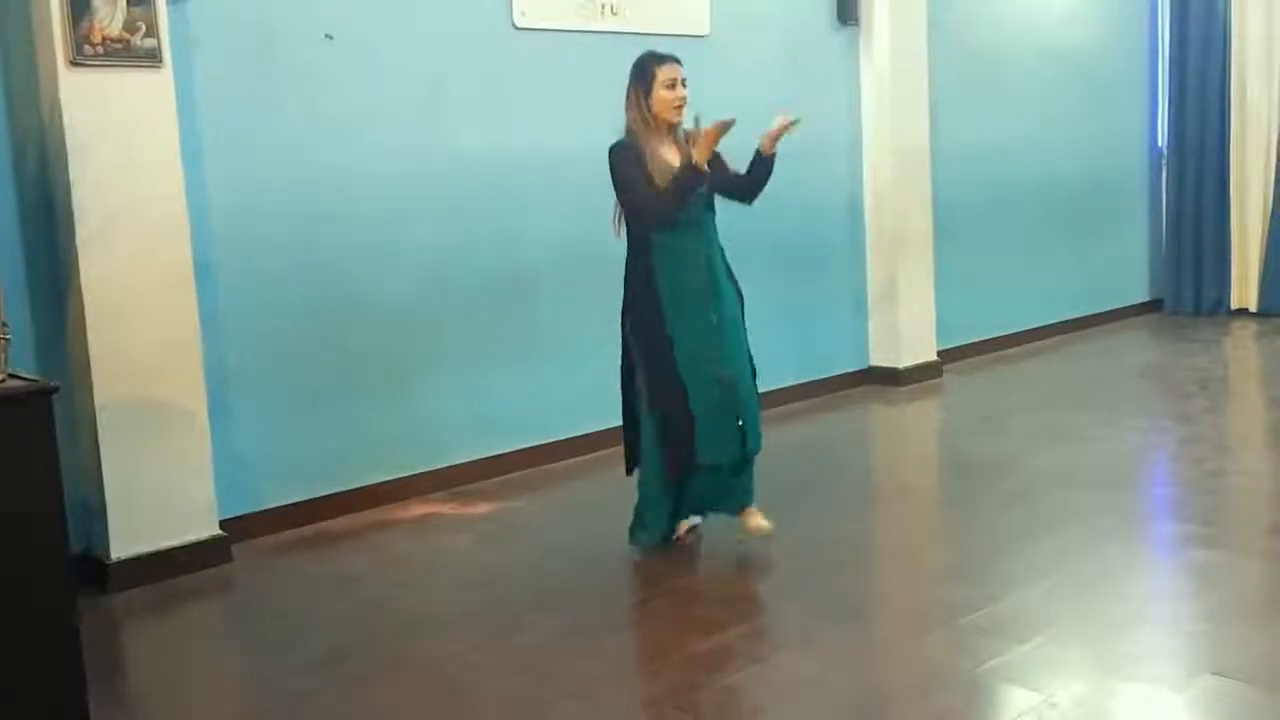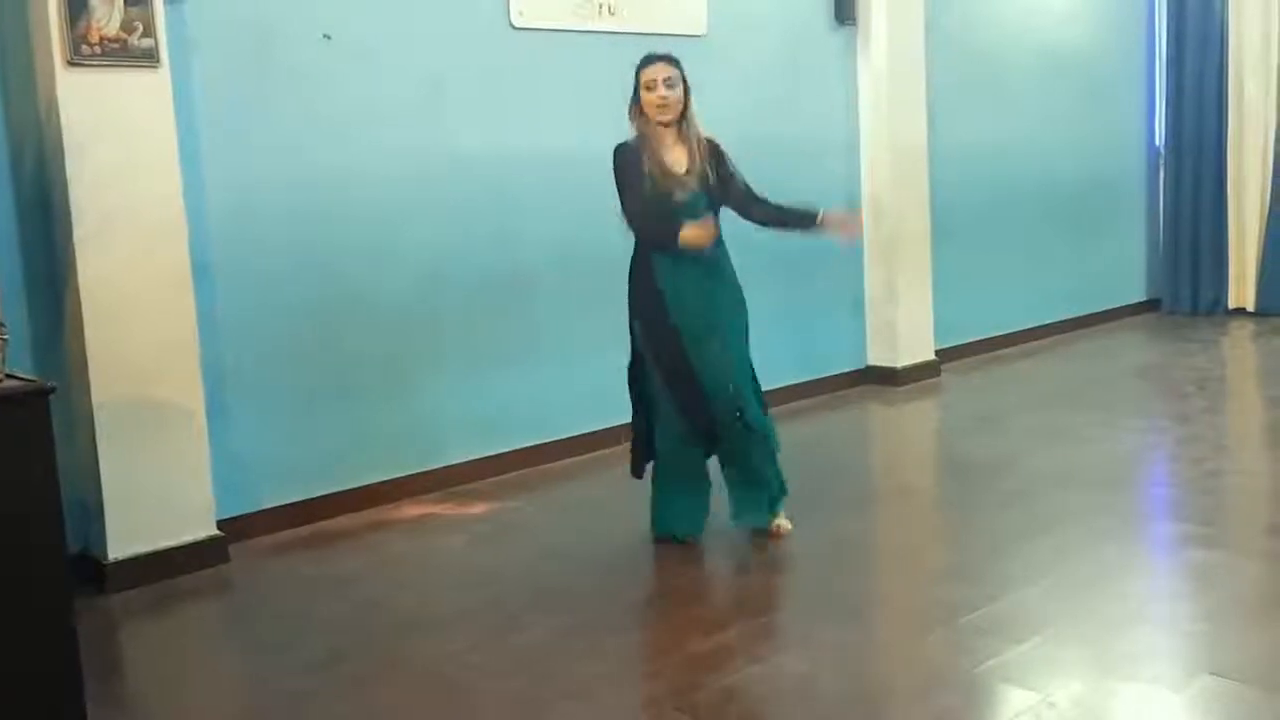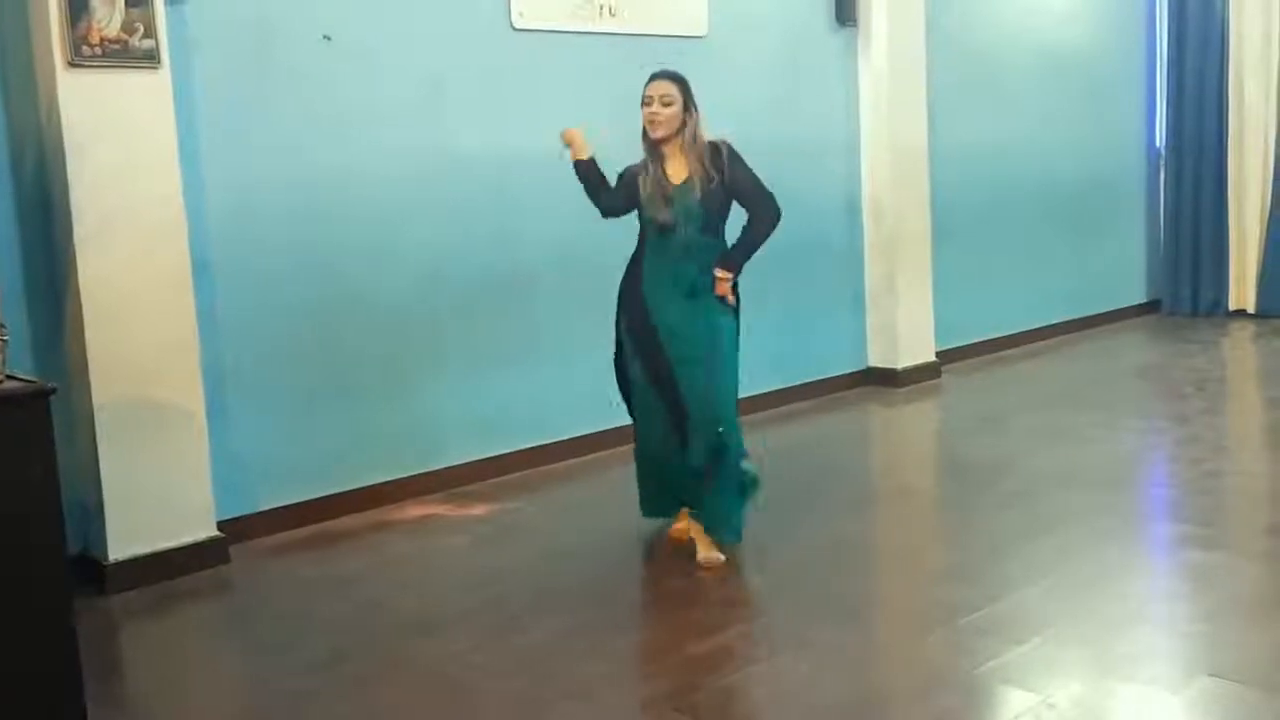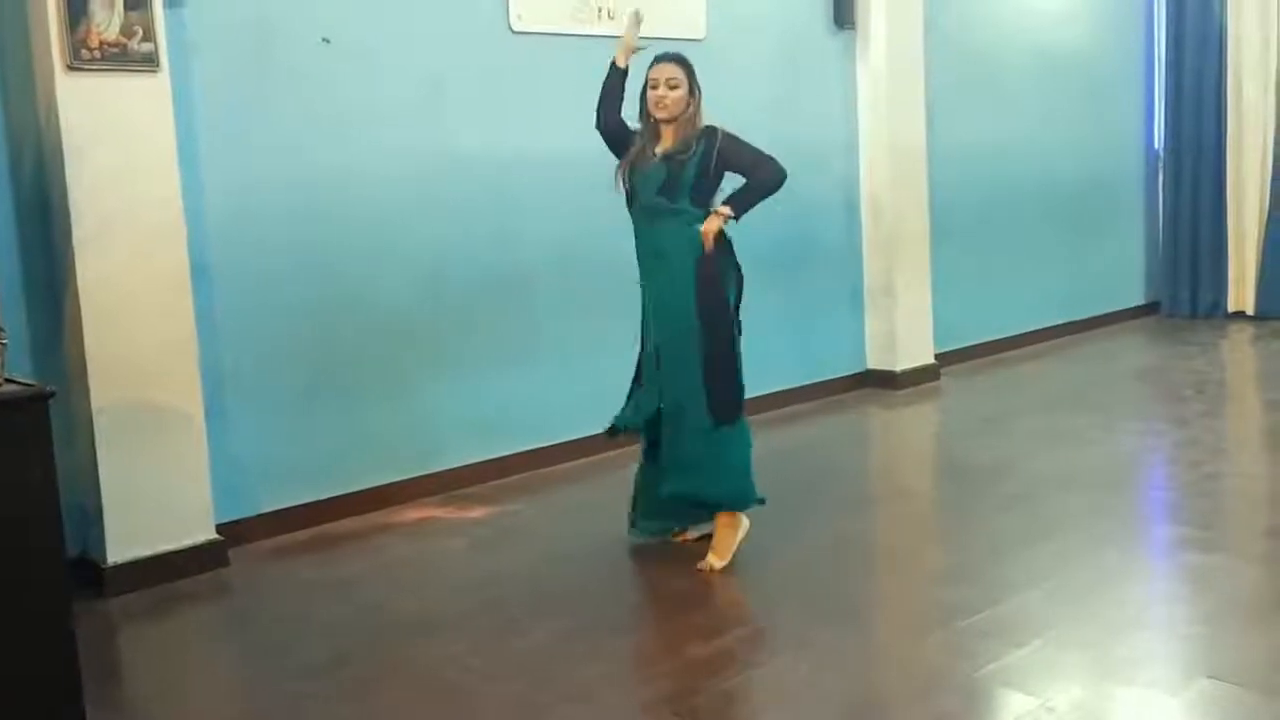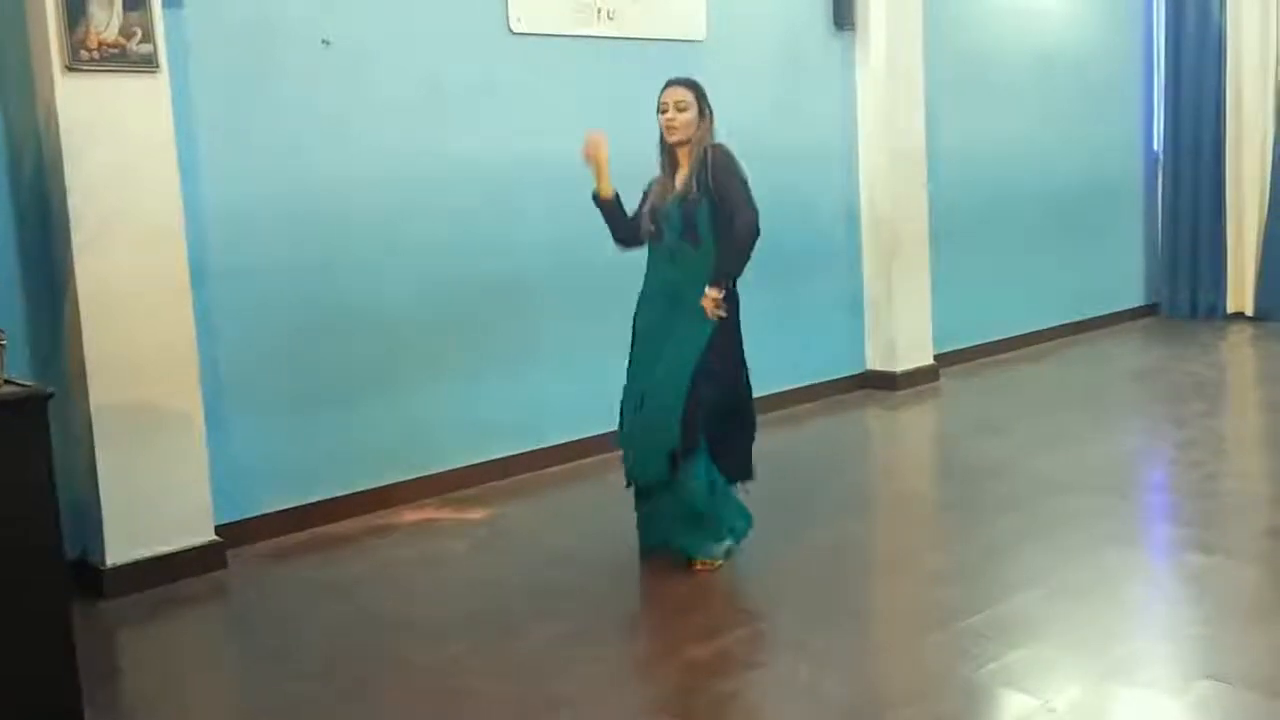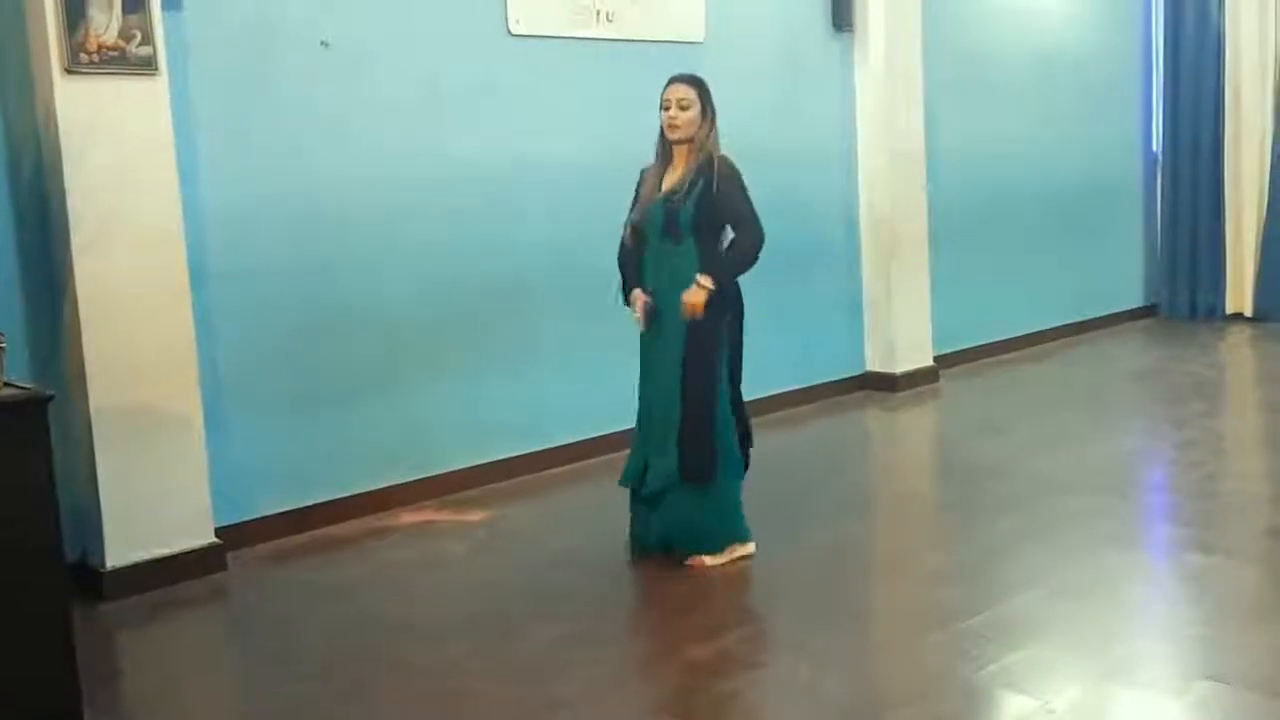
dt=0.3s
person 1, frame 1
left shoulder: (694, 144)
right shoulder: (625, 154)
left elbow: (743, 192)
right elbow: (658, 208)
left wrist: (766, 151)
right wrist: (698, 161)
left hip: (711, 284)
right hip: (658, 292)
left knee: (731, 391)
right knee: (670, 399)
left ankle: (741, 499)
right ankle: (673, 511)
person 1, frame 2
left shoulder: (707, 151)
right shoulder: (630, 156)
left elbow: (752, 207)
right elbow: (644, 225)
left wrist: (818, 220)
right wrist: (683, 233)
left hip: (714, 287)
right hip: (661, 296)
left knee: (735, 393)
right knee: (677, 402)
left ankle: (765, 504)
right ankle: (680, 517)
person 1, frame 3
left shoulder: (718, 157)
right shoulder: (640, 176)
left elbow: (765, 210)
right elbow: (608, 204)
left wrist: (730, 266)
right wrist: (581, 156)
left hip: (705, 303)
right hip: (647, 304)
left knee: (710, 409)
right knee: (660, 411)
left ankle: (713, 523)
right ankle: (682, 505)
person 1, frame 4
left shoulder: (710, 141)
right shoulder: (637, 146)
left elbow: (772, 172)
right elbow: (607, 123)
left wrist: (723, 213)
right wrist: (622, 57)
left hip: (700, 276)
right hip: (660, 284)
left knee: (702, 385)
right knee: (669, 393)
left ankle: (728, 509)
right ankle: (691, 509)
person 1, frame 5
left shoulder: (718, 161)
right shoulder: (659, 184)
left elbow: (747, 222)
right elbow: (629, 237)
left wrist: (720, 285)
right wrist: (603, 177)
left hip: (701, 314)
right hip: (657, 312)
left knee: (676, 420)
right knee: (649, 418)
left ankle: (717, 527)
right ankle: (676, 528)
person 1, frame 6
left shoulder: (718, 173)
right shoulder: (649, 179)
left elbow: (750, 237)
right elbow: (630, 247)
left wrist: (708, 282)
right wrist: (635, 292)
left hip: (705, 317)
right hip: (663, 319)
left knee: (698, 421)
right knee: (662, 420)
left ankle: (727, 536)
right ankle: (671, 530)
